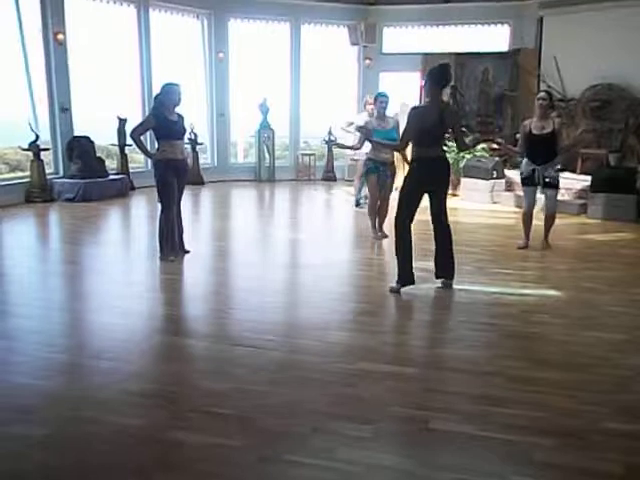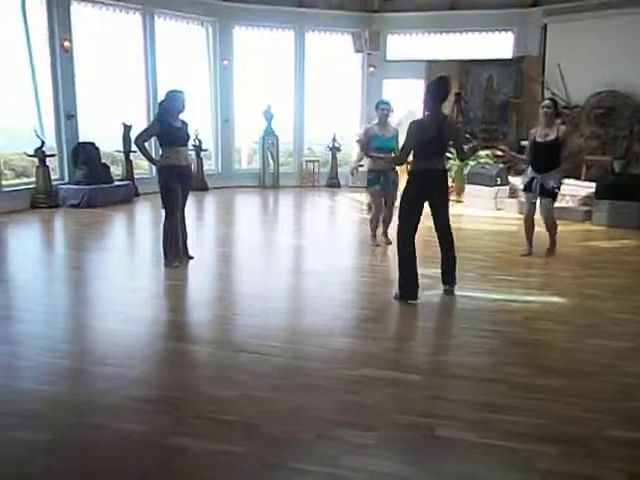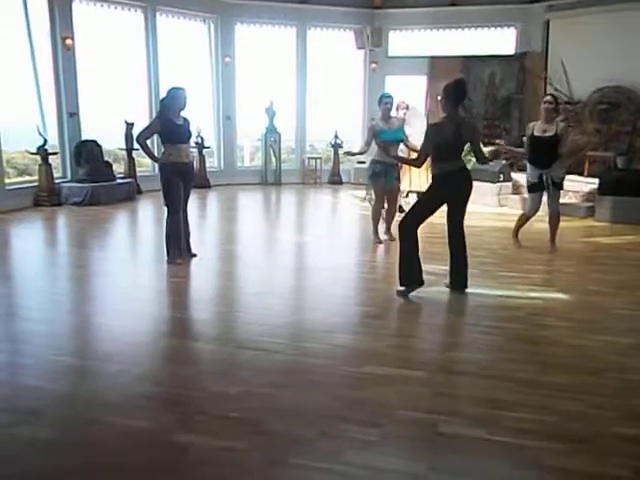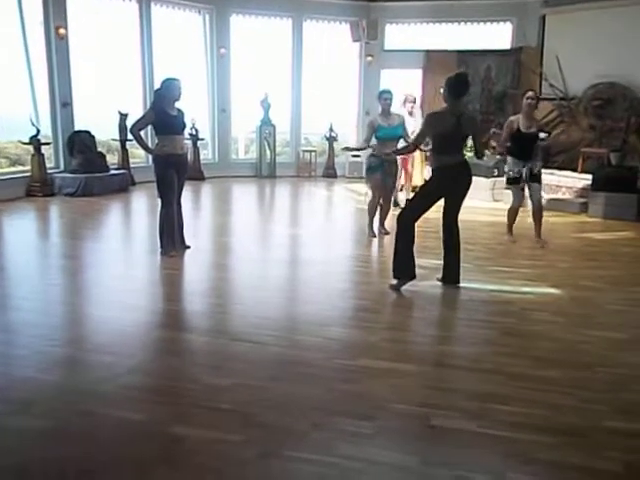
dt=0.5s
person 1, frame 1
left shoulder: (418, 111)
right shoulder: (451, 112)
left elbow: (401, 146)
right elbow: (461, 146)
left wrist: (373, 140)
right wrist: (476, 142)
left hip: (420, 169)
right hip: (441, 168)
left knee: (403, 221)
right knee: (440, 219)
left ankle: (404, 279)
right ankle: (446, 275)
person 1, frame 2
left shoulder: (417, 126)
right shoulder: (452, 126)
left elbow: (401, 160)
right elbow: (463, 156)
right wrist: (473, 148)
left hip: (418, 181)
right hip: (439, 181)
left knee: (406, 234)
right knee: (443, 229)
left ankle: (408, 290)
right ankle: (449, 282)
person 1, frame 3
left shoulder: (435, 129)
right shoulder: (469, 127)
left elbow: (419, 162)
right elbow: (481, 160)
left hip: (442, 183)
right hip: (462, 181)
left knee: (408, 226)
right knee: (456, 229)
left ankle: (411, 280)
right ankle: (458, 281)
person 1, frame 4
left shoulder: (436, 117)
right shoulder: (471, 121)
left elbow: (413, 146)
right elbow: (479, 155)
left wrist: (390, 152)
right wrist: (484, 145)
left hip: (442, 176)
right hip: (462, 174)
left knee: (406, 218)
right knee: (450, 222)
left ankle: (404, 274)
right ankle: (451, 275)
person 2, frame 1
left shoulder: (180, 117)
right shoulder: (156, 116)
right elbow: (135, 134)
left wrist: (184, 153)
right wrist: (149, 154)
left hip: (181, 164)
right hip: (165, 165)
left knee: (176, 205)
right knee: (168, 206)
left ankle: (178, 245)
right ankle: (167, 250)
person 2, frame 2
left shoulder: (183, 124)
right shoulder: (160, 123)
right elbow: (139, 140)
left wrist: (187, 159)
right wrist: (154, 161)
left hip: (185, 170)
right hip: (169, 171)
left knee: (180, 211)
right knee: (172, 212)
left ankle: (182, 251)
right ankle: (171, 256)
person 2, frame 3
left shoulder: (185, 121)
right shoulder: (162, 121)
right elbow: (141, 138)
left wrist: (190, 157)
right wrist: (155, 158)
left hip: (187, 167)
right hip: (170, 168)
left knee: (183, 208)
right knee: (174, 210)
left ankle: (185, 249)
right ankle: (174, 253)
person 2, frame 4
left shoulder: (179, 112)
right shoulder: (156, 112)
right elbow: (134, 129)
left wrist: (183, 148)
right wrist: (149, 150)
left hip: (181, 159)
right hip: (164, 160)
left knee: (177, 200)
right knee: (168, 201)
left ankle: (178, 241)
right ankle: (167, 245)
person 3, frame 1
left shoulder: (556, 123)
right shoulder: (526, 124)
left elbow: (559, 148)
right elbow: (521, 151)
right wrist: (505, 146)
left hip: (550, 168)
right hip: (530, 167)
left knee: (551, 207)
right knee: (528, 206)
left ankle: (545, 238)
right ankle: (526, 239)
person 3, frame 2
left shoulder: (562, 131)
right shoulder: (533, 132)
right elbow: (528, 158)
right wrist: (510, 154)
left hip: (551, 176)
right hip: (533, 175)
left knee: (547, 214)
right knee: (528, 212)
left ankle: (552, 243)
right ankle: (529, 245)
person 3, frame 3
left shoulder: (560, 127)
right shoulder: (531, 127)
left elbow: (561, 151)
right elbow: (527, 152)
left hip: (553, 171)
right hip: (535, 171)
left knee: (554, 208)
right knee: (532, 209)
left ankle: (552, 241)
right ankle: (515, 232)
person 3, frame 4
left shoulder: (537, 123)
right shoulder: (512, 121)
left elbow: (535, 146)
right elbow: (502, 145)
left hip: (532, 164)
right hip: (515, 164)
left knee: (537, 200)
right knee: (517, 202)
left ankle: (538, 234)
right ankle: (509, 231)
person 4, frame 1
left shoulder: (394, 122)
right shoulder: (369, 123)
right elbow: (359, 144)
right wrist: (347, 146)
left hip: (389, 165)
right hip: (372, 163)
left knee: (385, 199)
right knee: (374, 197)
left ankle: (380, 227)
right ankle: (373, 228)
person 4, frame 2
left shoulder: (394, 131)
right shoulder: (369, 130)
left elbow: (396, 153)
right elbow: (363, 150)
right wrist: (356, 164)
left hip: (390, 171)
right hip: (374, 172)
left knee: (390, 205)
right knee: (377, 207)
left ankle: (385, 233)
right ankle: (373, 236)
person 4, frame 3
left shoulder: (399, 122)
right shoulder: (374, 125)
left elbow: (406, 142)
right elbow: (367, 146)
right wrist: (356, 152)
left hip: (394, 166)
right hip: (378, 165)
left knee: (393, 201)
right knee: (379, 201)
left ankle: (388, 230)
right ankle: (375, 233)
person 4, frame 4
left shoulder: (400, 119)
right shoulder: (374, 122)
left elbow: (407, 139)
right elbow: (366, 142)
right wrist: (355, 148)
left hip: (392, 162)
right hip: (376, 160)
left knee: (388, 196)
right knee: (376, 195)
left ankle: (382, 225)
right ankle: (370, 226)
